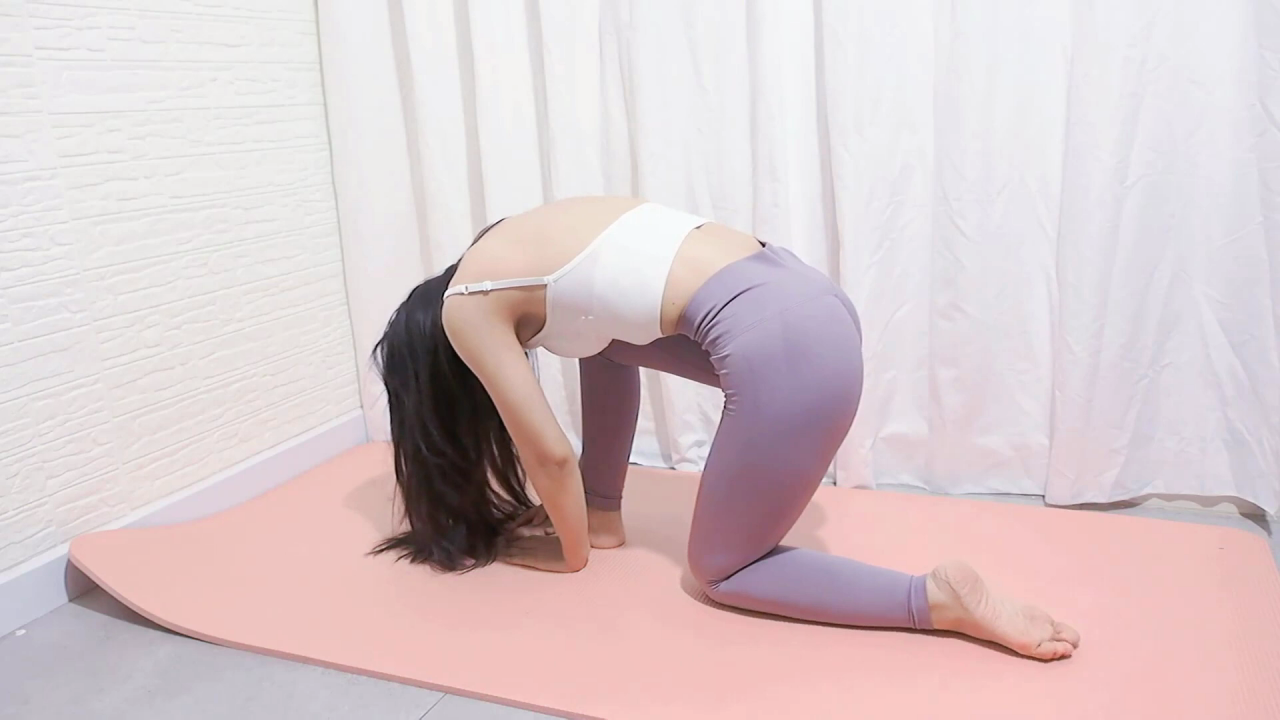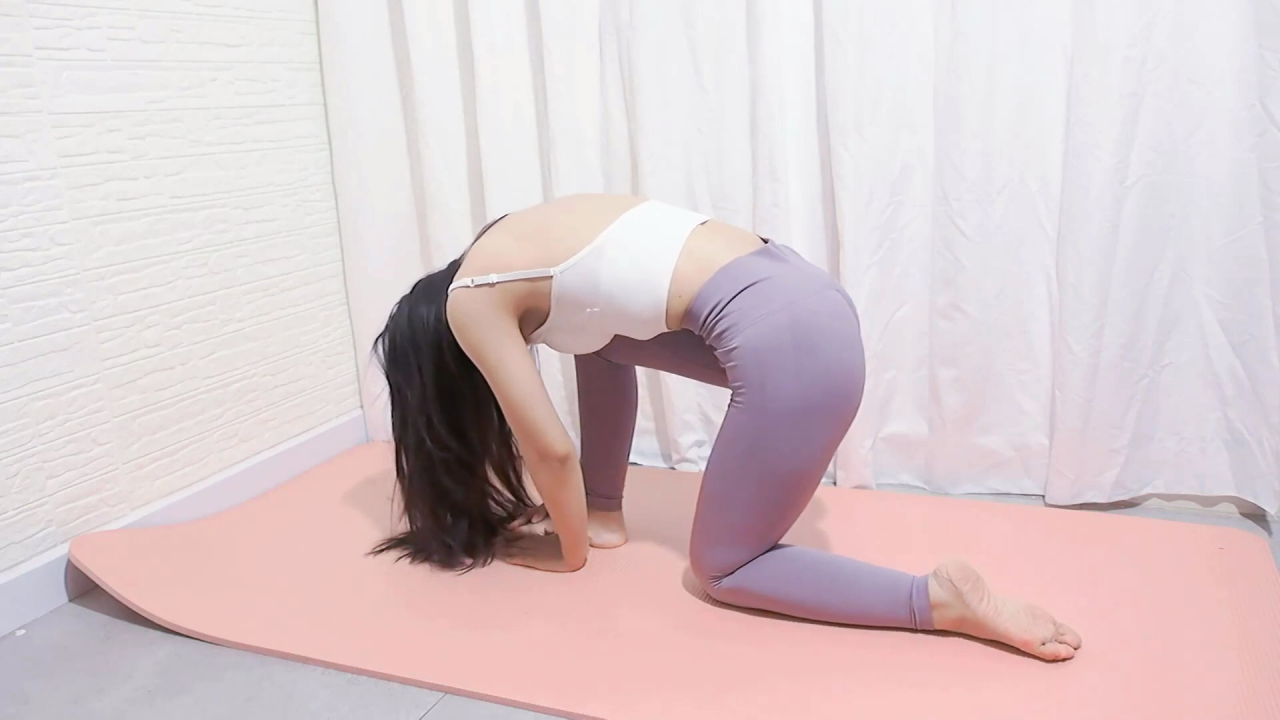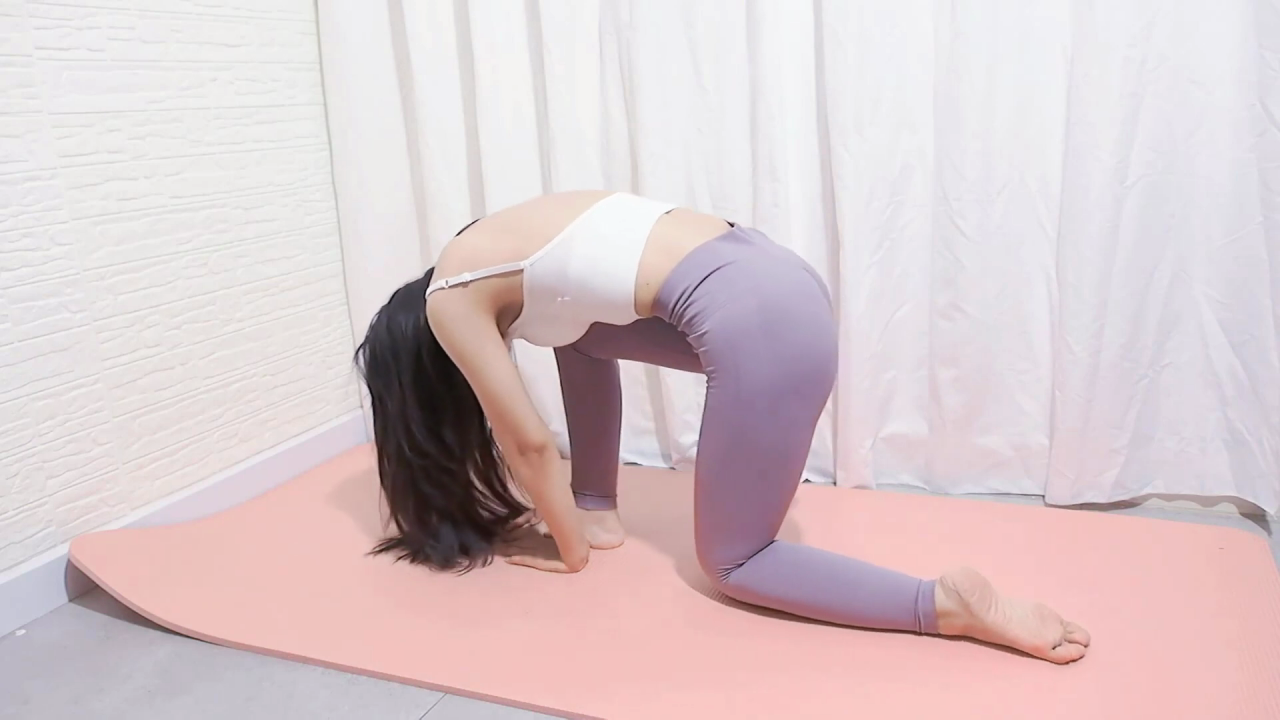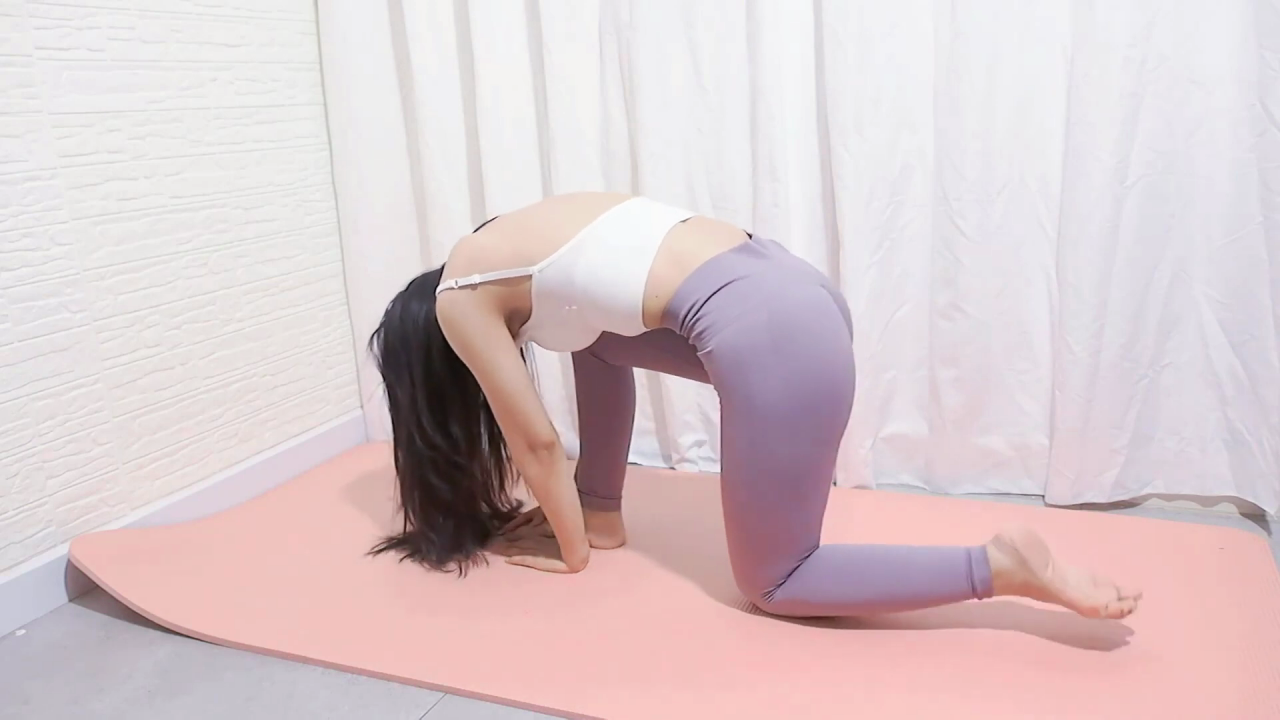
dt=0.7s
person 1, frame 1
left shoulder: (463, 306)
right shoulder: (515, 250)
left elbow: (549, 453)
left wrist: (571, 550)
right wrist: (585, 518)
left hip: (784, 349)
right hip: (802, 296)
left knee: (719, 570)
left ankle: (940, 599)
right ankle: (605, 515)
person 1, frame 2
left shoulder: (469, 299)
right shoulder: (518, 245)
left elbow: (550, 448)
left wrist: (570, 549)
right wrist: (581, 515)
left hip: (787, 344)
right hip: (801, 293)
left knee: (721, 567)
left ankle: (940, 598)
right ankle: (604, 513)
person 1, frame 3
left shoulder: (447, 300)
right shoulder: (492, 251)
left elbow: (528, 442)
left wrist: (569, 550)
right wrist: (577, 517)
left hip: (758, 322)
right hip: (771, 274)
left knee: (731, 562)
left ankle: (952, 605)
right ankle: (599, 510)
person 1, frame 4
left shoulder: (458, 298)
right shoulder: (513, 244)
left elbow: (534, 440)
left wrist: (571, 554)
right wrist: (581, 519)
left hip: (767, 334)
right hip: (787, 282)
left knee: (774, 583)
left ankle: (1002, 565)
right ankle: (604, 515)
